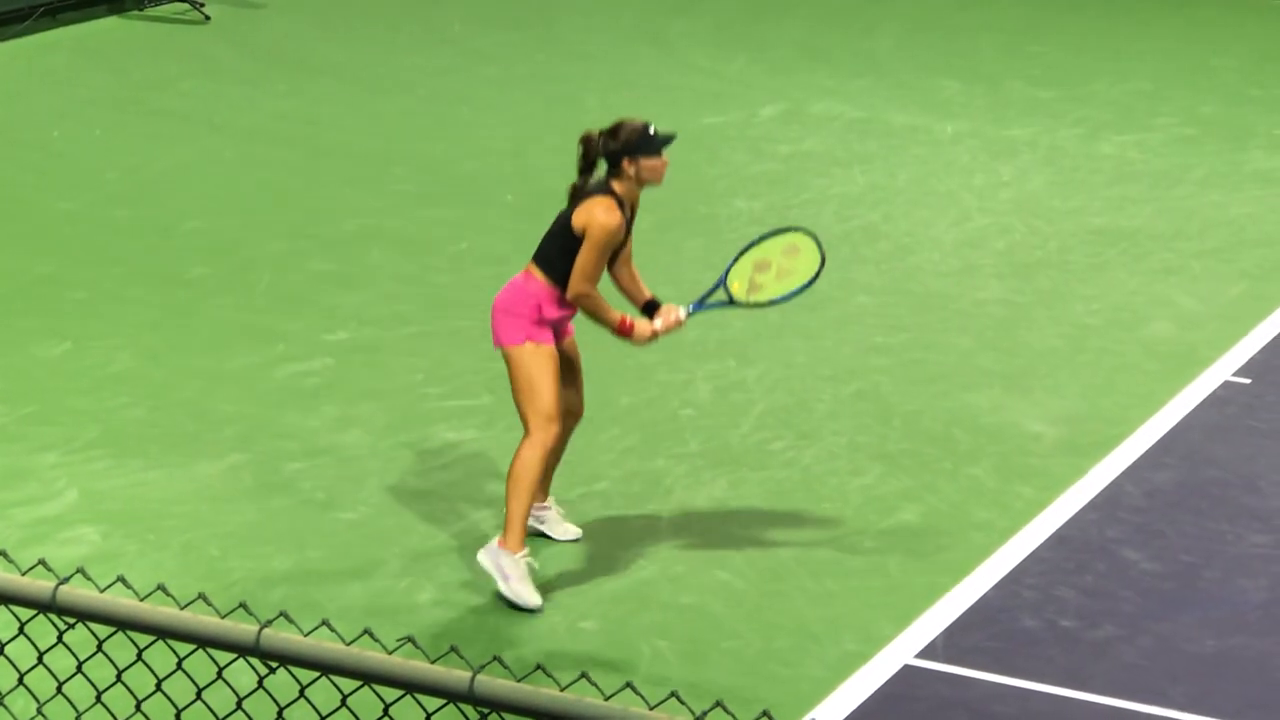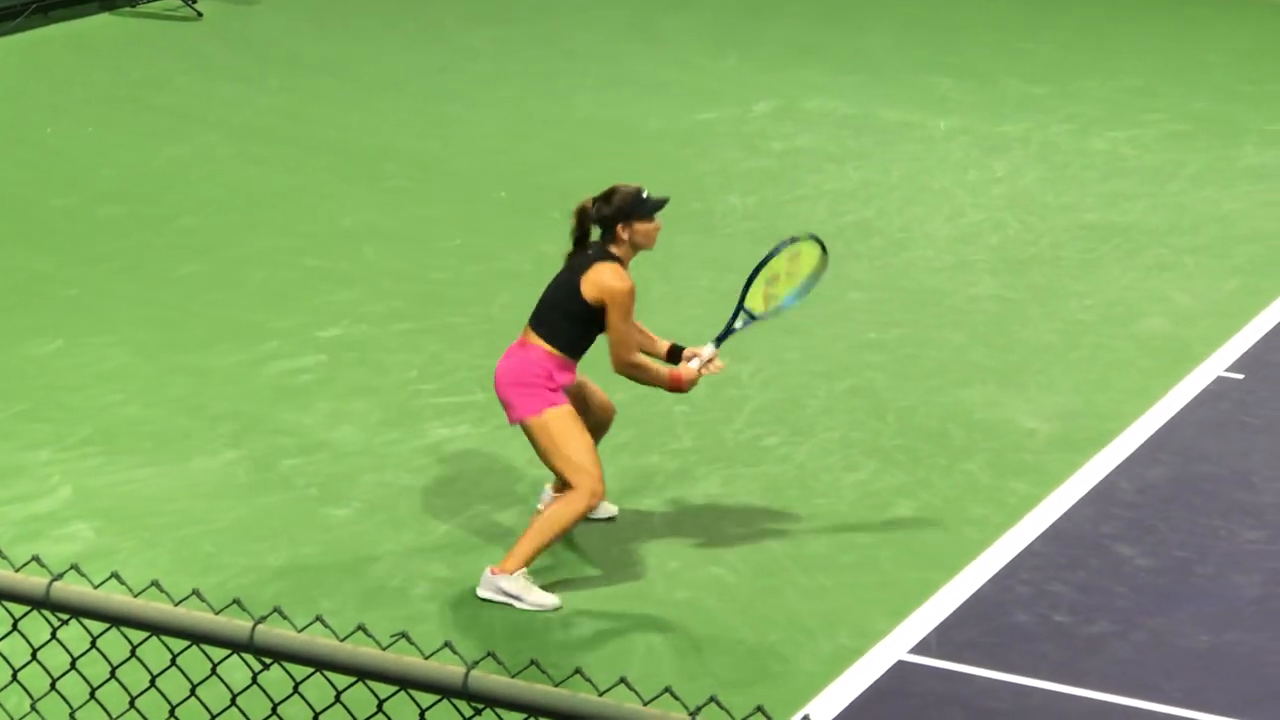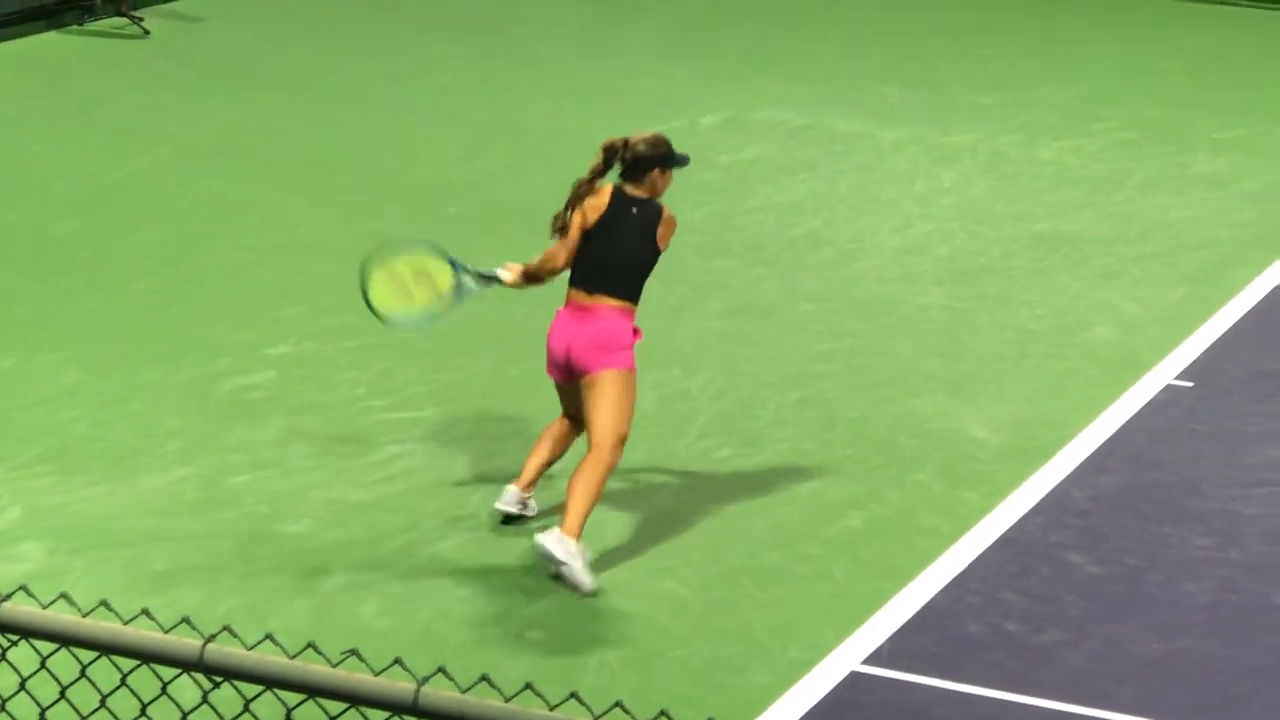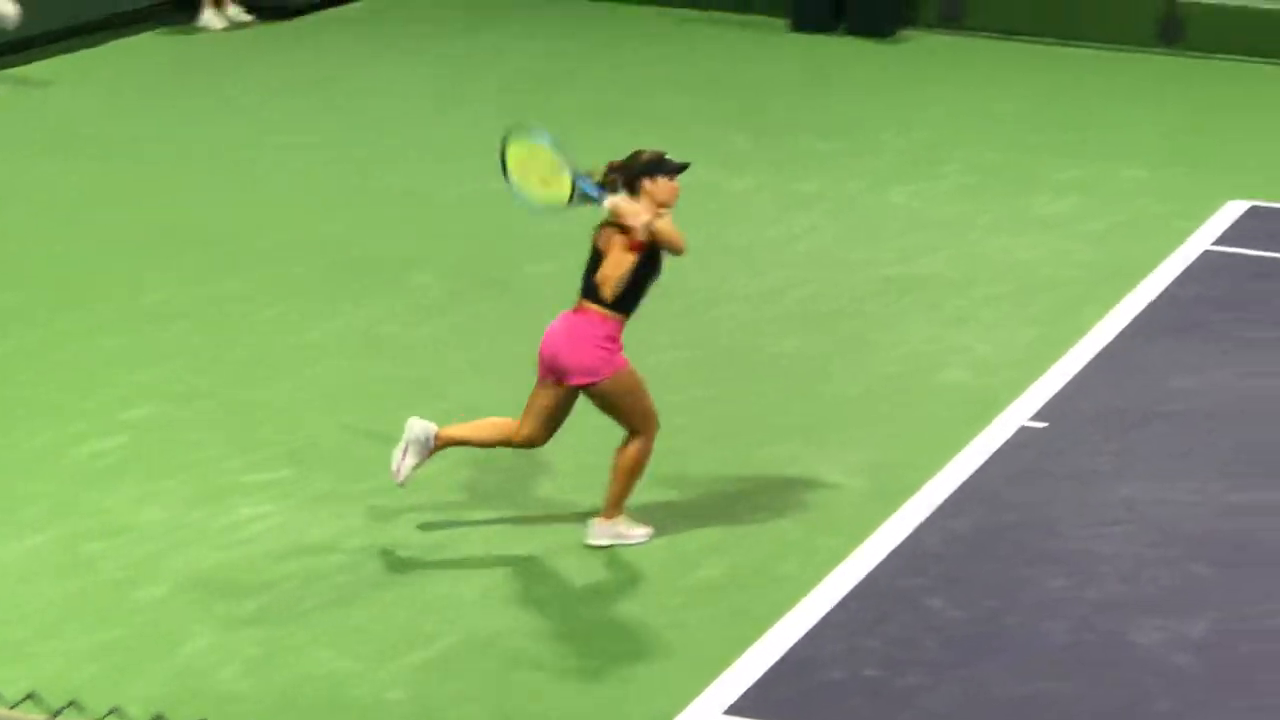
dt=0.4s
person 1, frame 1
left shoulder: (624, 197)
right shoulder: (605, 214)
left elbow: (620, 265)
right elbow: (581, 290)
left wrist: (653, 310)
right wrist: (628, 327)
left hip: (549, 312)
right hip: (524, 312)
left knee: (571, 411)
right knee: (545, 430)
left ankle: (537, 505)
right ankle: (507, 550)
person 1, frame 2
left shoulder: (602, 259)
right shoulder: (615, 281)
left elbow: (626, 329)
right elbow: (624, 361)
left wrist: (676, 353)
right wrist: (678, 380)
left hip: (540, 370)
right hip: (530, 380)
left knee: (600, 415)
right knee: (589, 490)
left ankle: (557, 497)
right ankle: (505, 575)
person 1, frame 3
left shoulder: (598, 197)
right shoulder: (665, 221)
left elbow: (557, 261)
left wrist: (525, 273)
left hip: (565, 329)
right hip: (608, 337)
left knee: (573, 418)
right knee: (604, 449)
left ankle: (518, 493)
right ankle: (565, 539)
person 1, frame 4
left shoulder: (651, 219)
right shoulder: (620, 228)
left elbow: (677, 245)
right elbow: (607, 291)
left wrist: (649, 225)
right wrist: (636, 243)
left hip: (564, 338)
right hip: (590, 344)
left knee: (527, 433)
right knee: (644, 428)
left ankle: (432, 435)
right ankle: (608, 522)
